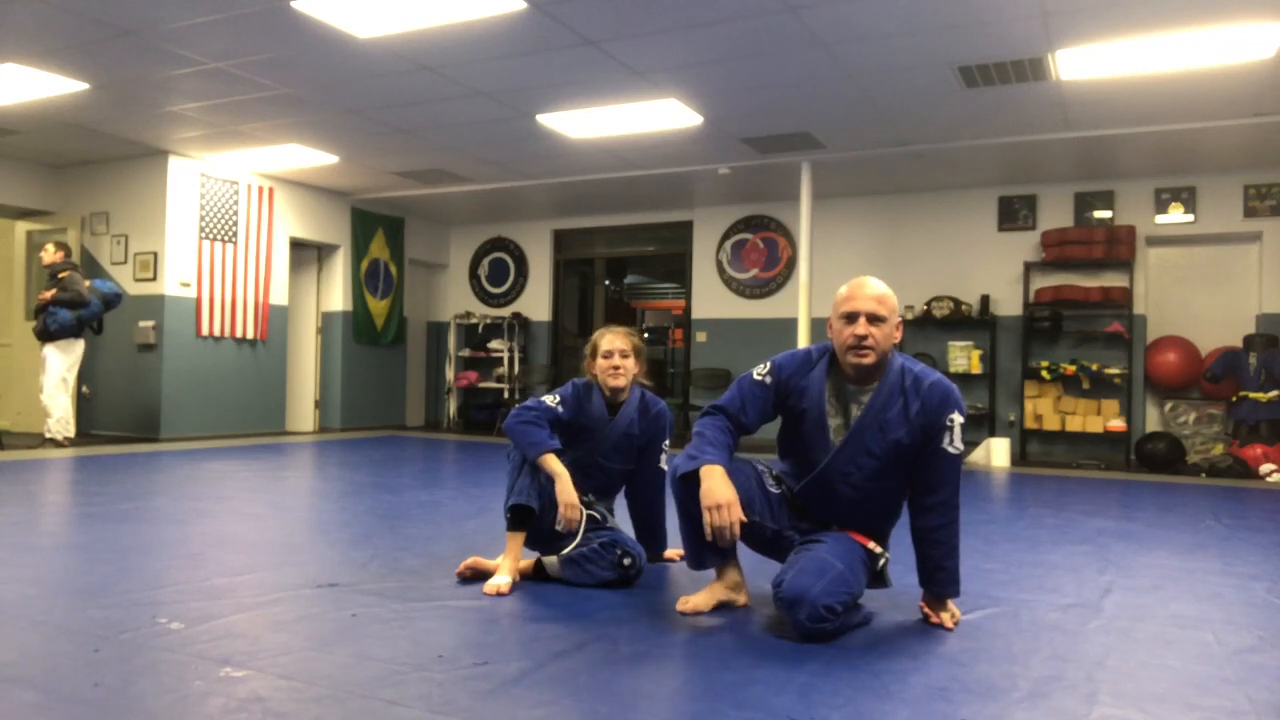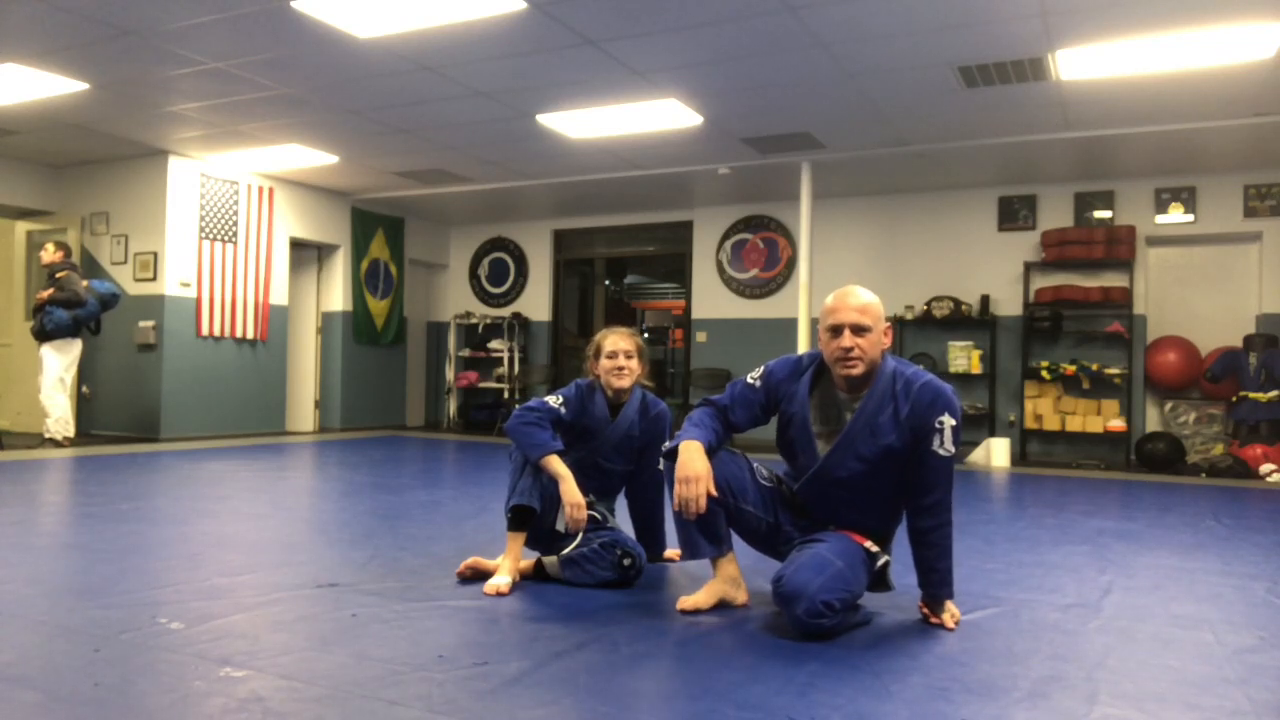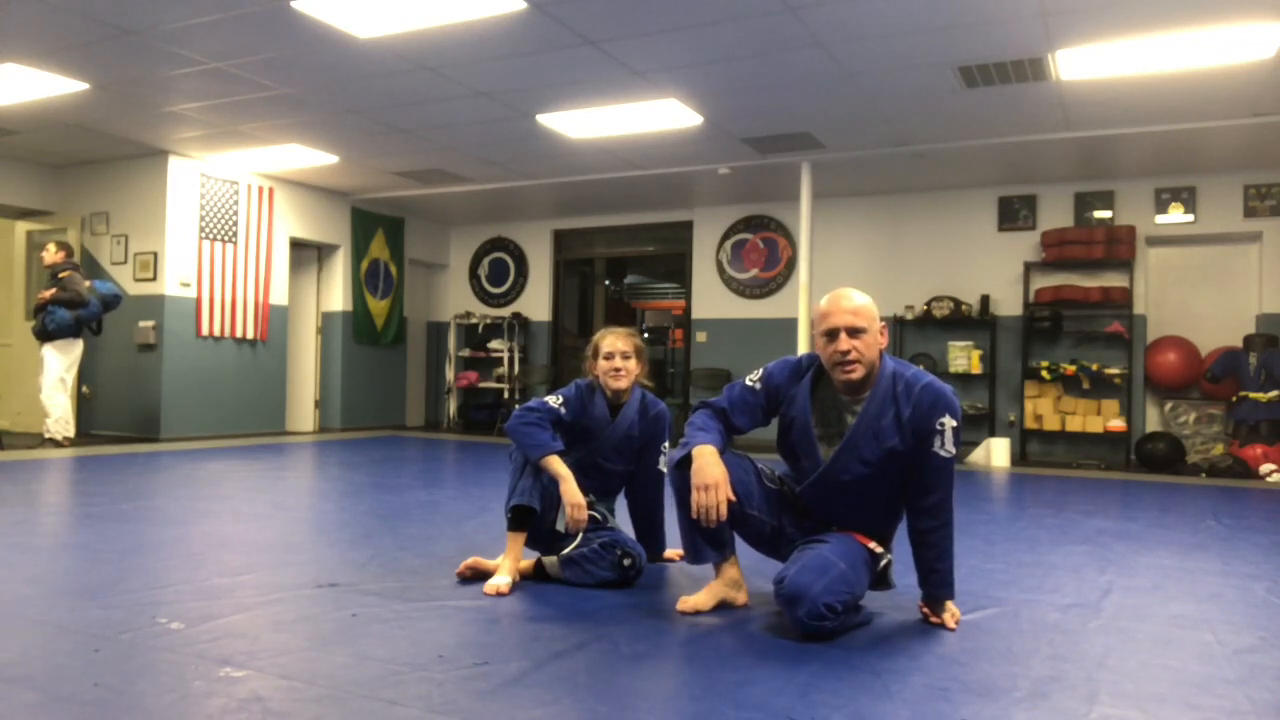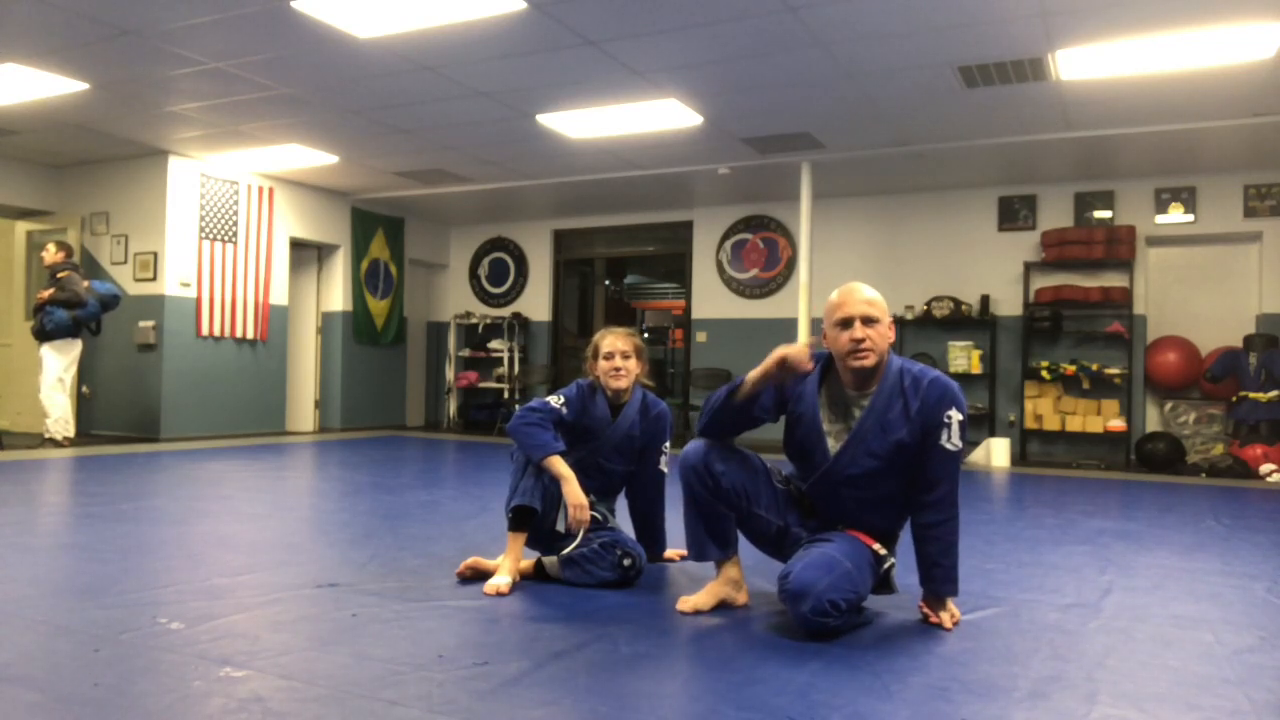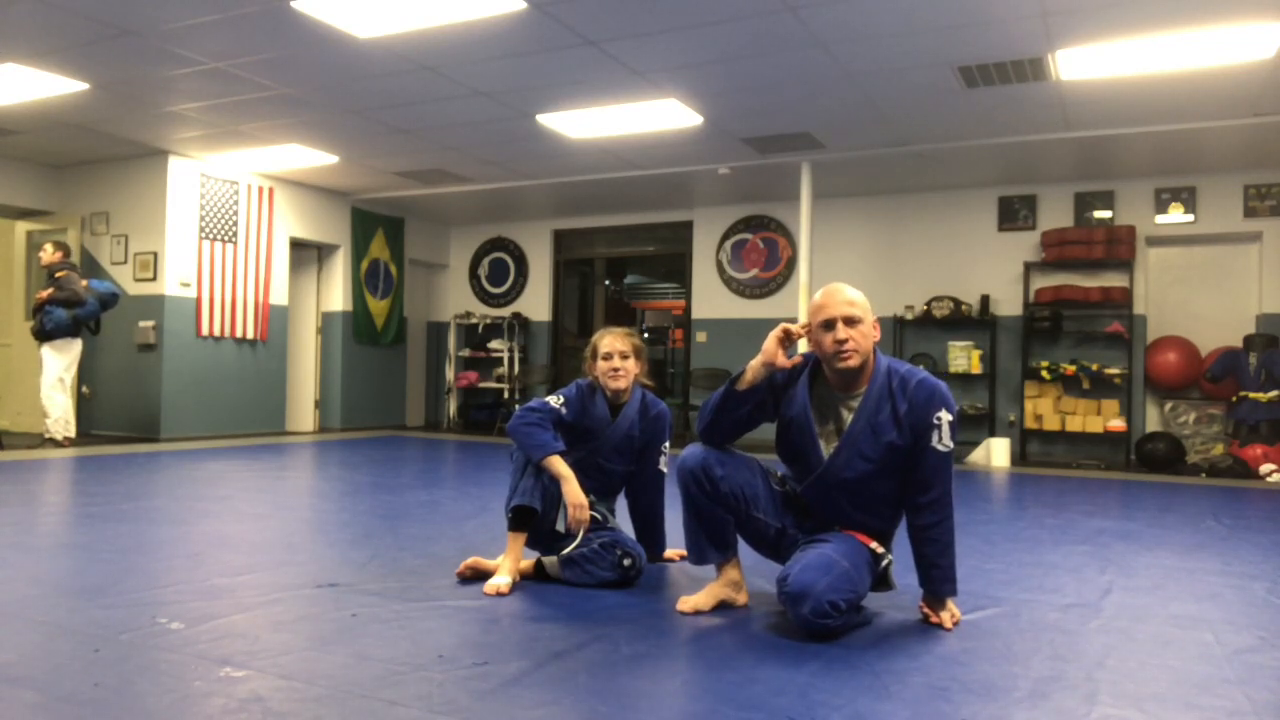
dt=1s
person 1, frame 1
left shoulder: (932, 397)
right shoulder: (796, 369)
left elbow: (935, 503)
right elbow: (722, 416)
left wrist: (939, 591)
right wrist: (712, 472)
left hip: (850, 534)
right hip: (785, 506)
left knee: (807, 605)
right knee: (690, 470)
left ankle: (850, 609)
right ankle: (729, 579)
person 1, frame 2
left shoulder: (926, 399)
right shoulder: (791, 374)
left elbow: (930, 505)
right elbow: (718, 411)
left wrist: (937, 594)
right wrist: (691, 446)
left hip: (853, 535)
right hip: (787, 509)
left knee: (805, 600)
right knee: (689, 459)
right ankle: (726, 576)
person 1, frame 3
left shoulder: (926, 399)
right shoulder: (791, 376)
left elbow: (930, 506)
right elbow: (715, 412)
left wrist: (938, 595)
right wrist: (704, 453)
left hip: (853, 535)
right hip: (787, 509)
left knee: (807, 601)
right knee: (688, 462)
right ankle: (727, 577)
person 1, frame 4
left shoulder: (932, 395)
right shoulder: (802, 374)
left elbow: (935, 502)
right elbow: (712, 424)
left wrist: (938, 592)
right wrist: (760, 377)
left hip: (857, 536)
right hip: (792, 511)
left knee: (810, 597)
right knee: (700, 455)
left ankle: (867, 575)
right ankle: (728, 577)
person 1, frame 5
left shoulder: (921, 395)
right shoulder: (791, 378)
left elbow: (929, 502)
right elbow: (711, 432)
left wrist: (938, 591)
right wrist: (760, 366)
left hip: (854, 535)
right hip: (789, 511)
left knee: (810, 598)
right knee: (697, 462)
right ankle: (728, 578)
person 2, frame 1
left shoulder: (653, 413)
right shoulder: (577, 394)
left elbow: (648, 485)
right elbow: (519, 420)
left wrist: (654, 547)
right wrist: (562, 478)
left hip: (589, 518)
right hip: (543, 506)
left knee: (631, 561)
right knee: (532, 444)
left ankle: (522, 567)
right ankle: (509, 562)
person 2, frame 2
left shoulder: (654, 413)
right shoulder: (580, 394)
left elbow: (647, 485)
right elbow: (522, 420)
left wrist: (654, 548)
right wrist: (565, 479)
left hip: (591, 515)
right hip: (545, 506)
left knee: (631, 560)
right knee: (532, 445)
left ankle: (522, 567)
right ankle: (509, 562)
person 2, frame 3
left shoulder: (653, 414)
right shoulder: (579, 395)
left elbow: (647, 485)
right elbow: (521, 420)
left wrist: (654, 548)
right wrist: (565, 478)
left hip: (590, 515)
right hip: (544, 506)
left knee: (630, 560)
right knee: (532, 447)
left ankle: (522, 568)
right ankle: (509, 562)
person 2, frame 4
left shoulder: (654, 414)
right shoulder: (581, 395)
left elbow: (648, 486)
right elbow: (524, 421)
left wrist: (654, 548)
right wrist: (568, 479)
left hip: (591, 515)
right hip: (545, 506)
left knee: (630, 560)
right knee: (535, 446)
left ankle: (522, 567)
right ankle: (509, 562)
person 2, frame 5
left shoulder: (654, 413)
right shoulder: (580, 395)
left elbow: (647, 485)
right elbow: (523, 420)
left wrist: (654, 548)
right wrist: (567, 478)
left hip: (591, 515)
right hip: (545, 506)
left knee: (630, 560)
right knee: (536, 448)
left ankle: (523, 568)
right ankle: (509, 562)
person 3, frame 1
left shoulder: (70, 276)
right shoulder: (54, 279)
left elbow: (83, 297)
right elbow: (42, 312)
left wrist: (52, 297)
right wrist: (43, 303)
left hip: (65, 344)
right hip: (52, 344)
left knee: (53, 392)
right knee: (52, 392)
left ankle: (58, 438)
right ankle: (60, 436)
person 3, frame 2
left shoulder: (67, 276)
right shoulder: (53, 279)
left elbow: (79, 297)
right elbow: (39, 311)
left wrist: (49, 297)
right wrist: (41, 302)
left hip: (62, 343)
right hip: (50, 343)
left knee: (52, 391)
right knee: (53, 392)
left ankle: (58, 438)
right ankle: (61, 436)
person 3, frame 3
left shoulder: (70, 276)
right shoulder: (55, 278)
left elbow: (81, 297)
right elbow: (40, 310)
left wrist: (51, 297)
right wrist: (42, 301)
left hip: (64, 343)
right hip: (52, 343)
left knee: (52, 391)
right knee: (55, 391)
left ankle: (58, 437)
right ankle: (60, 435)
person 3, frame 4
left shoulder: (68, 276)
right shoulder: (55, 278)
left elbow: (79, 297)
right elbow: (40, 310)
left wrist: (50, 297)
right wrist: (41, 302)
left hip: (62, 343)
right hip: (51, 343)
left knee: (51, 390)
right knee: (56, 391)
left ankle: (58, 437)
right ankle: (62, 436)
person 3, frame 5
left shoulder: (66, 275)
right shoulder: (53, 278)
left elbow: (79, 296)
right elbow: (39, 311)
left wrist: (49, 296)
right wrist: (40, 302)
left hip: (63, 342)
right hip: (52, 343)
left knee: (51, 390)
right knee: (59, 391)
left ankle: (58, 437)
right ankle: (64, 435)
